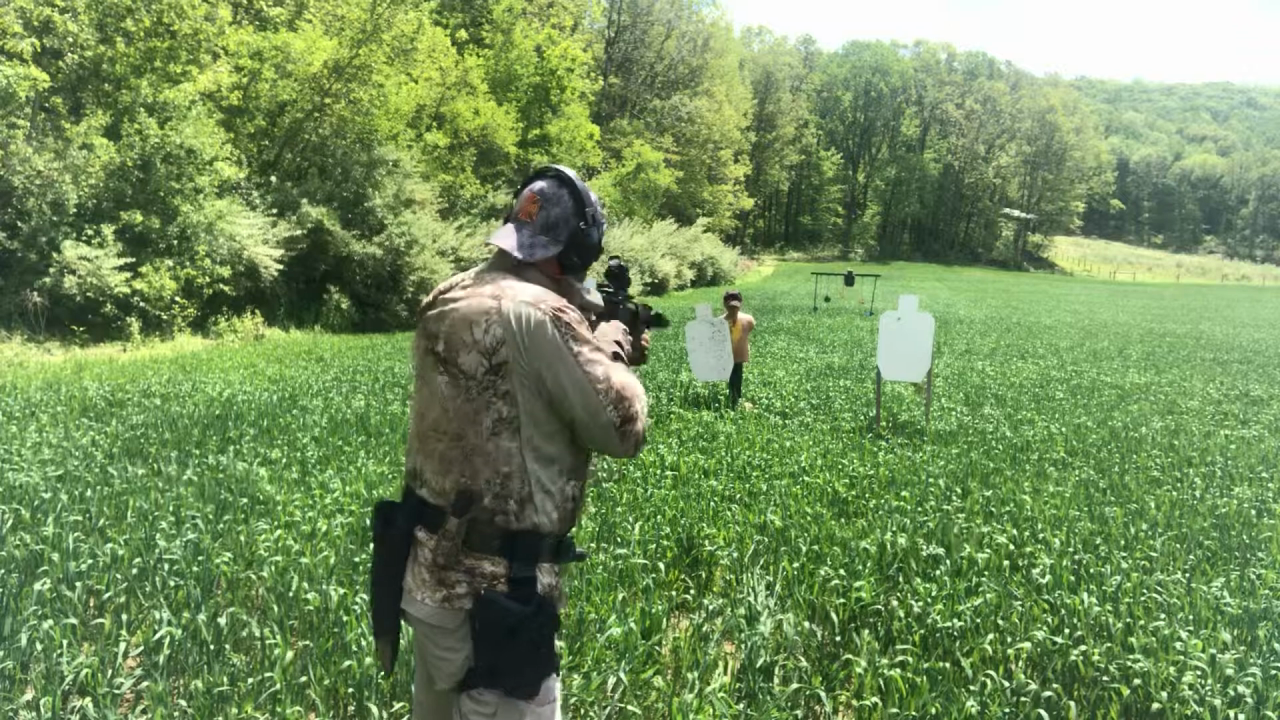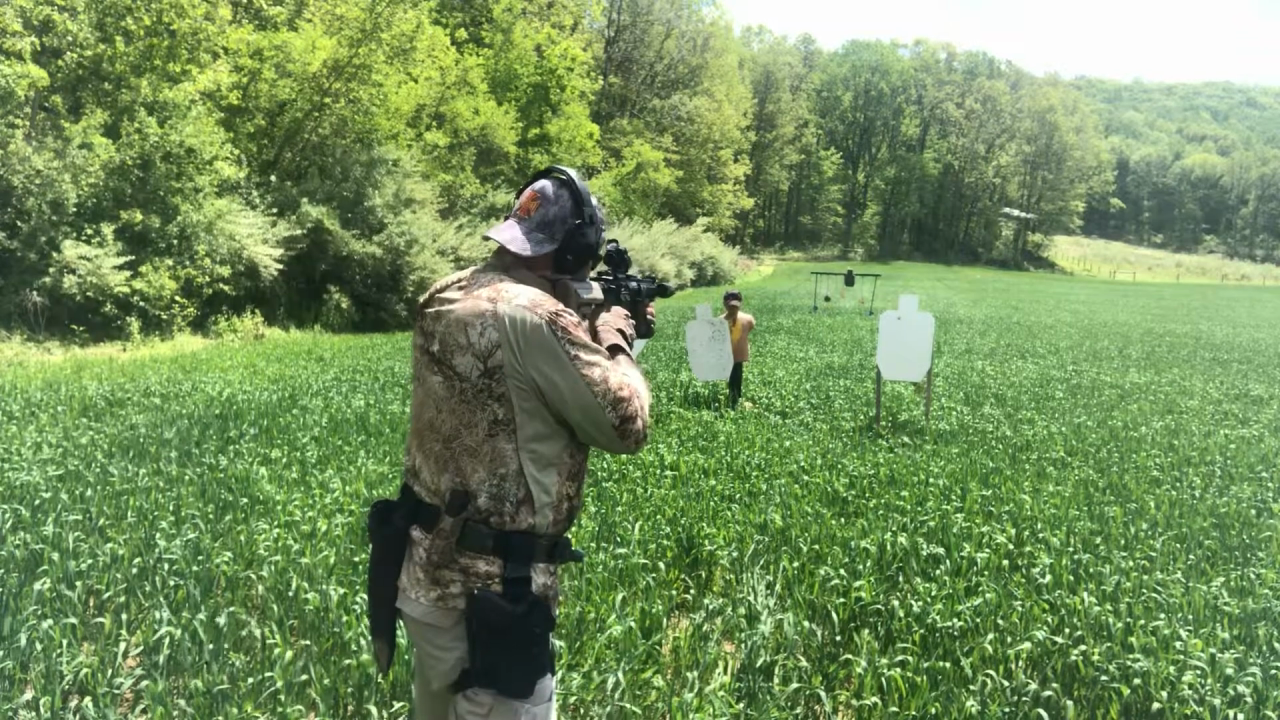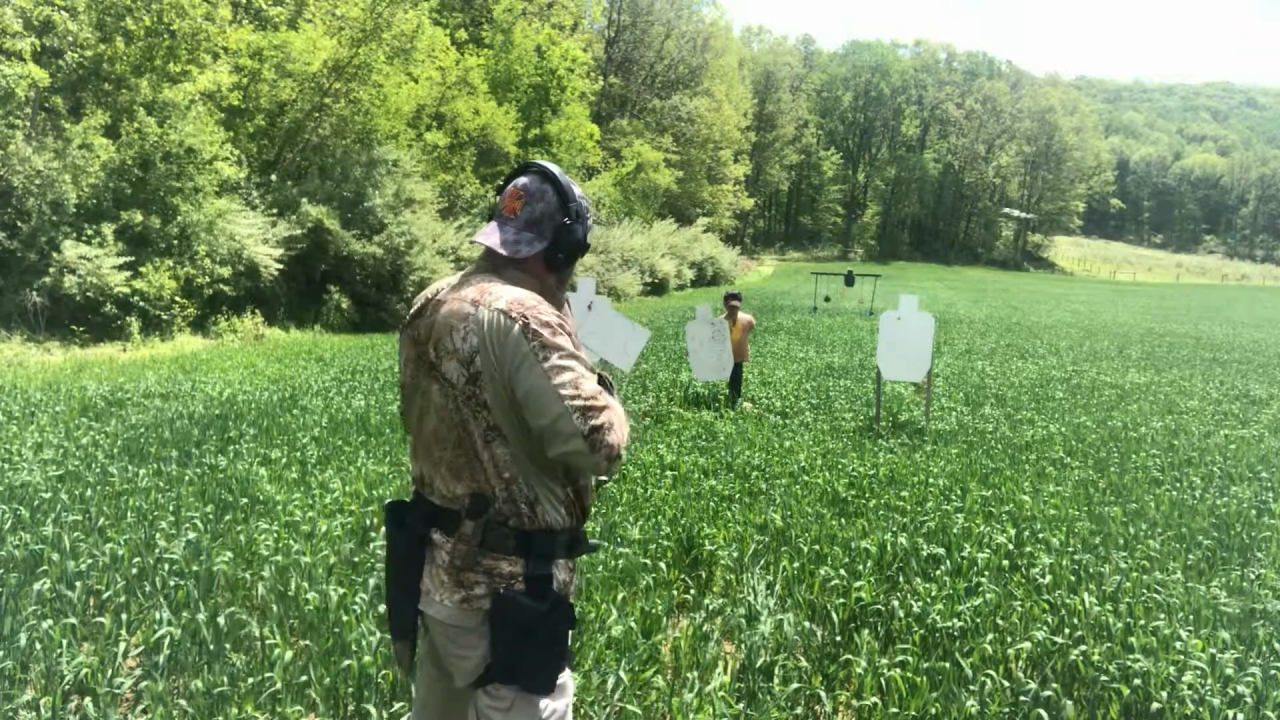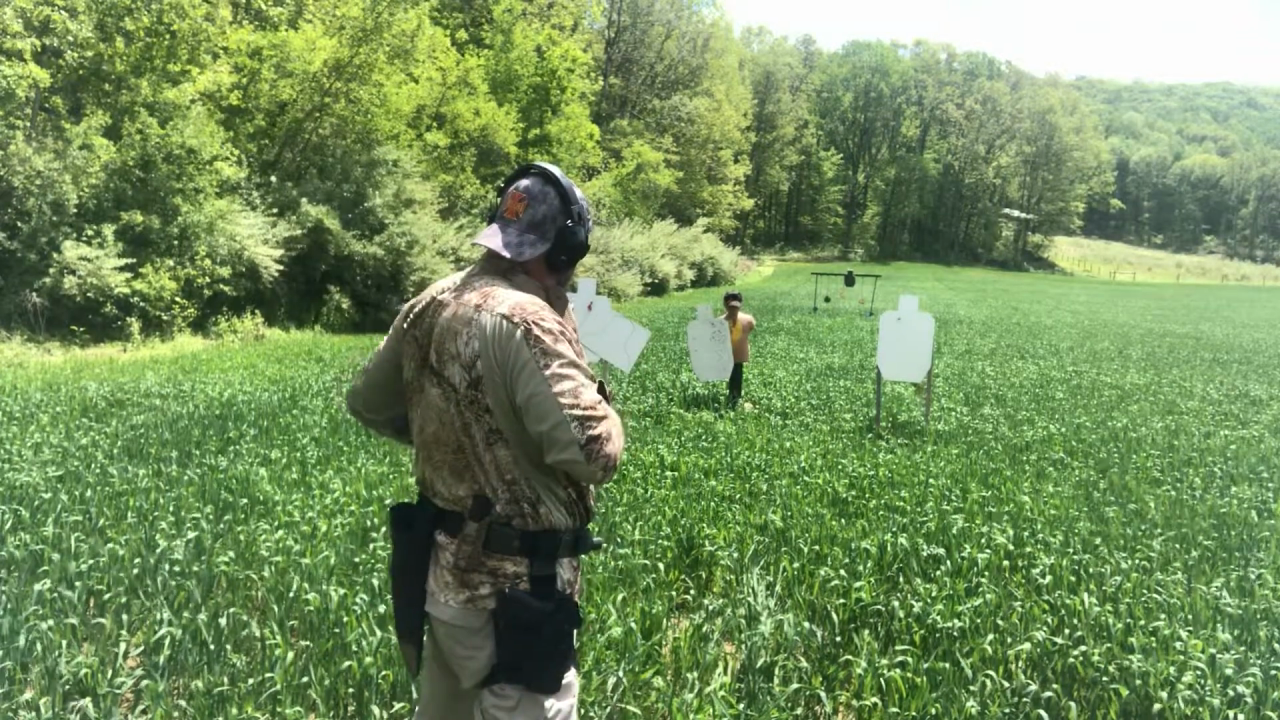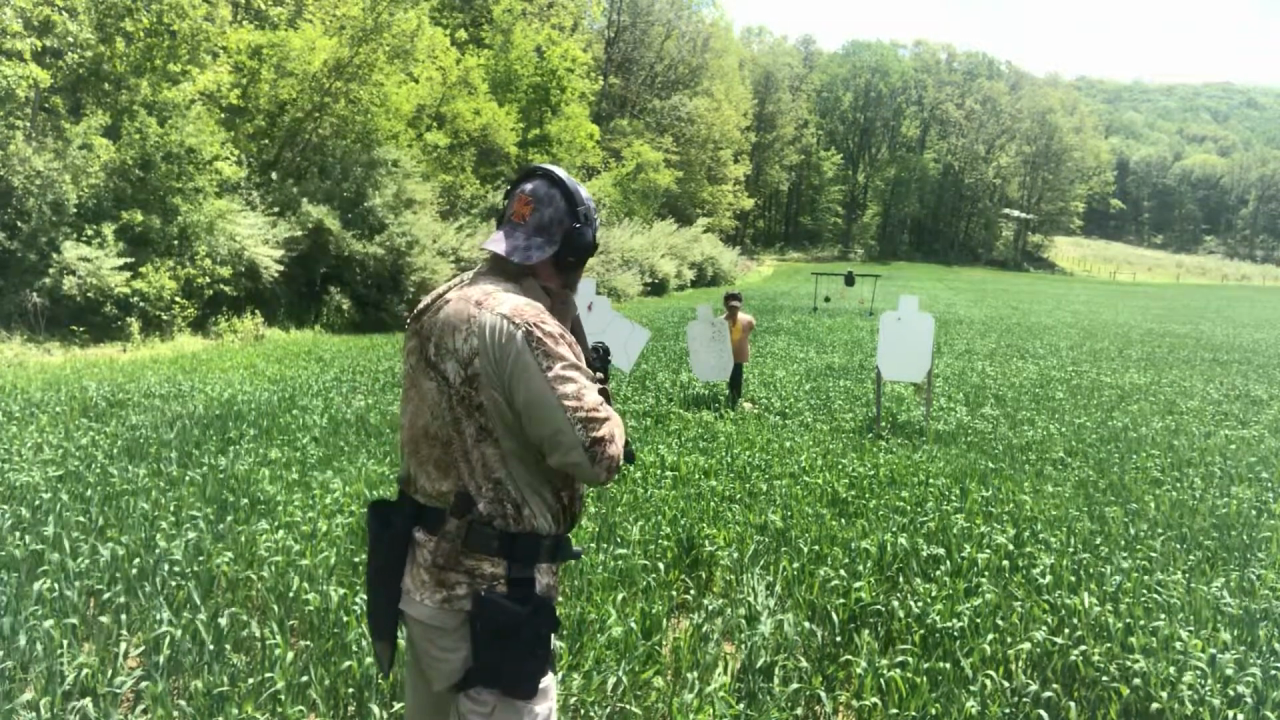
dt=1s
person 1, frame 1
left shoulder: (445, 299)
right shoulder: (541, 314)
right elbow: (622, 428)
left wrist: (592, 337)
right wrist: (612, 346)
left hip: (428, 572)
right hip: (494, 587)
person 1, frame 2
left shoulder: (443, 298)
right shoulder: (535, 319)
right elbow: (625, 425)
left wrist: (587, 331)
right wrist: (614, 339)
left hip: (425, 569)
right hip: (490, 587)
person 1, frame 3
left shoulder: (432, 304)
right shoulder: (523, 320)
right elbow: (595, 444)
right wrist: (599, 390)
left hip: (439, 566)
right hip: (508, 582)
person 1, frame 4
left shoulder: (429, 306)
right shoulder: (525, 323)
left elbow: (368, 403)
right elbow: (590, 452)
right wrist: (600, 406)
left hip: (445, 567)
right hip: (513, 583)
person 1, frame 5
left shoulder: (437, 306)
right shoulder: (524, 327)
right elbow: (595, 455)
left wrist: (568, 377)
right wrist: (598, 403)
left hip: (424, 569)
right hip: (489, 587)
